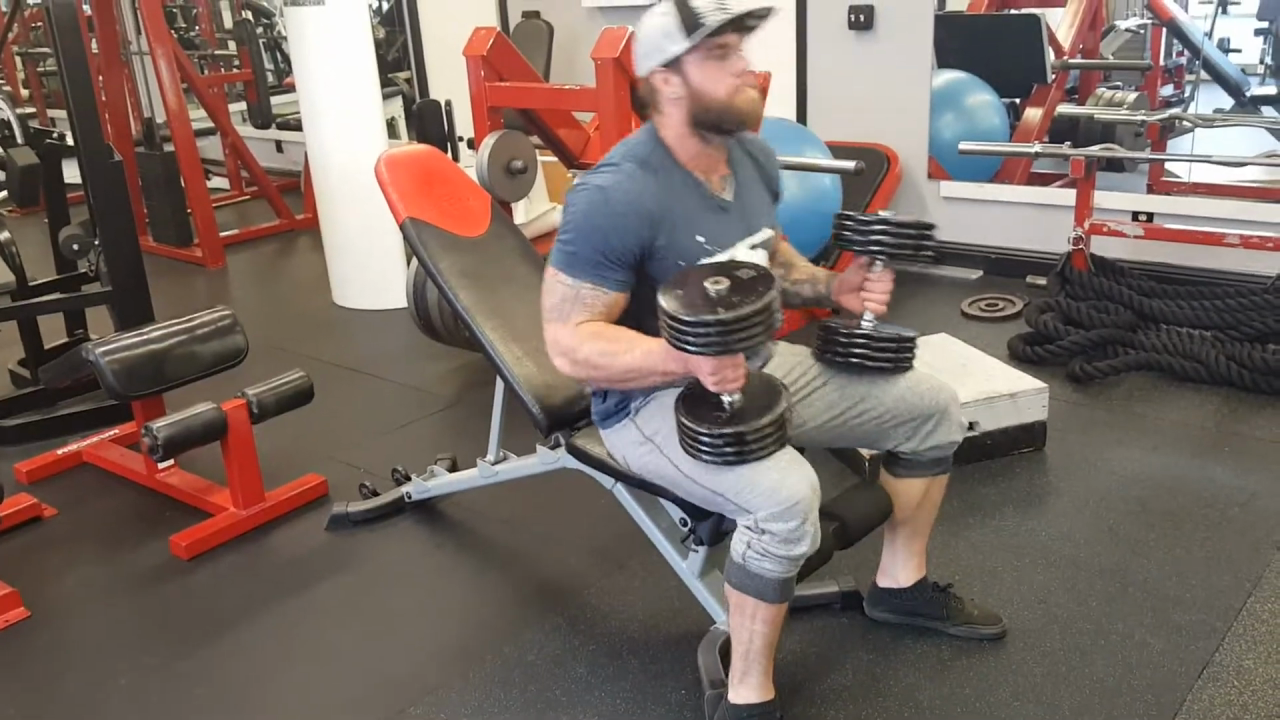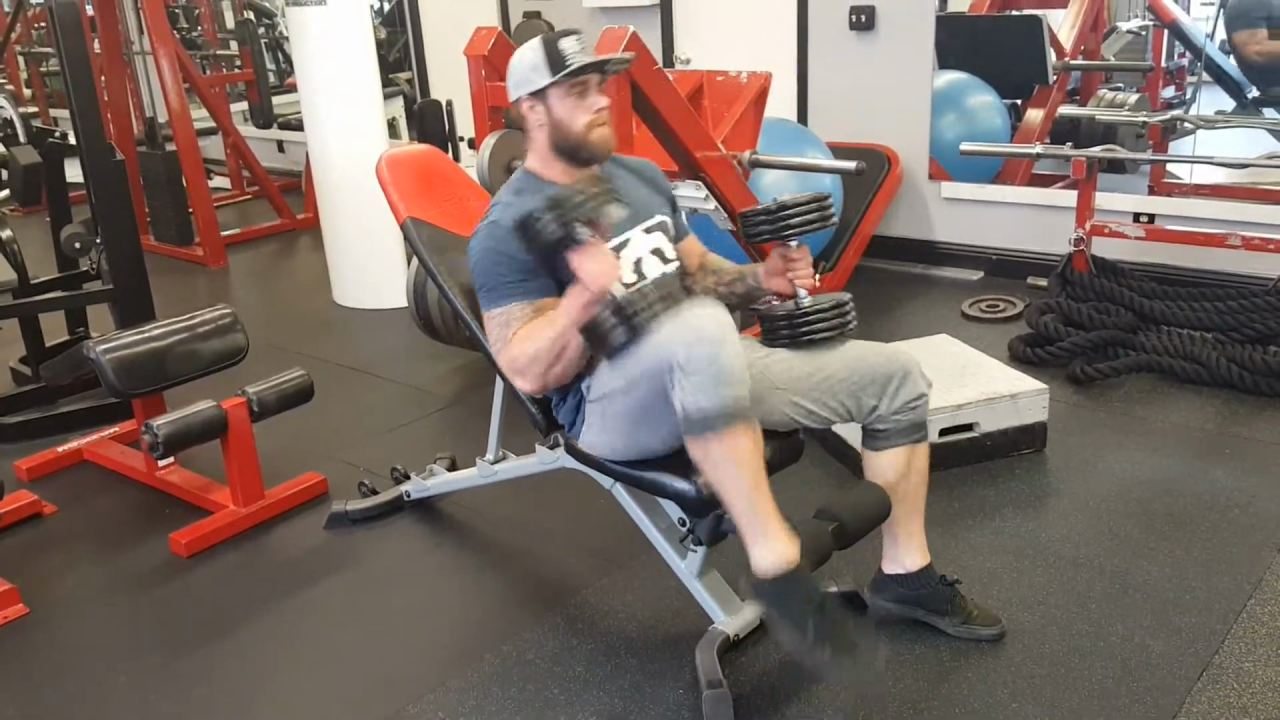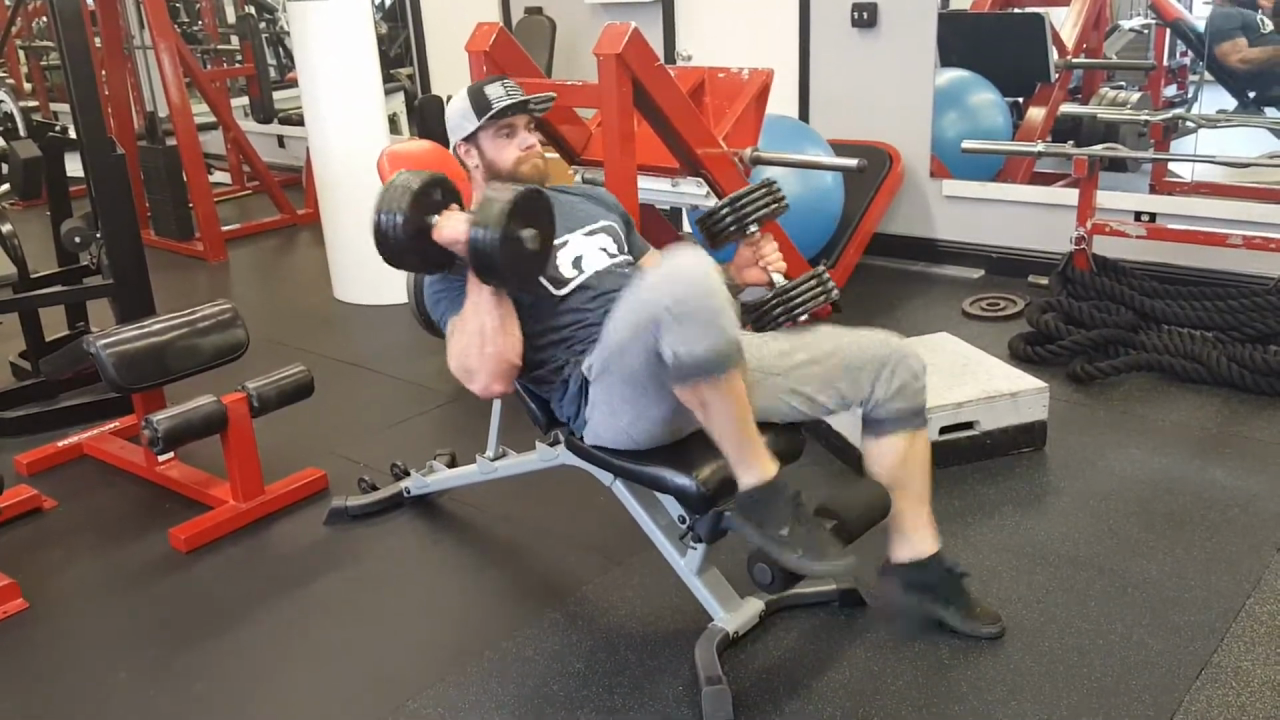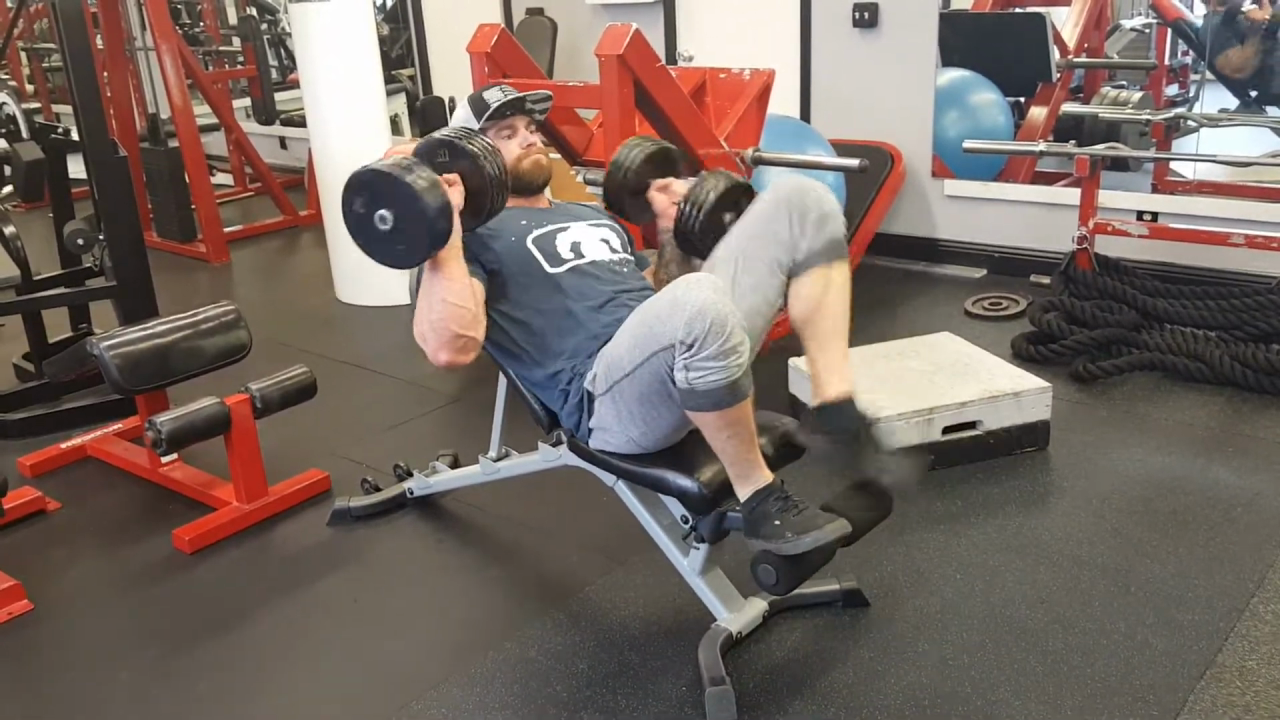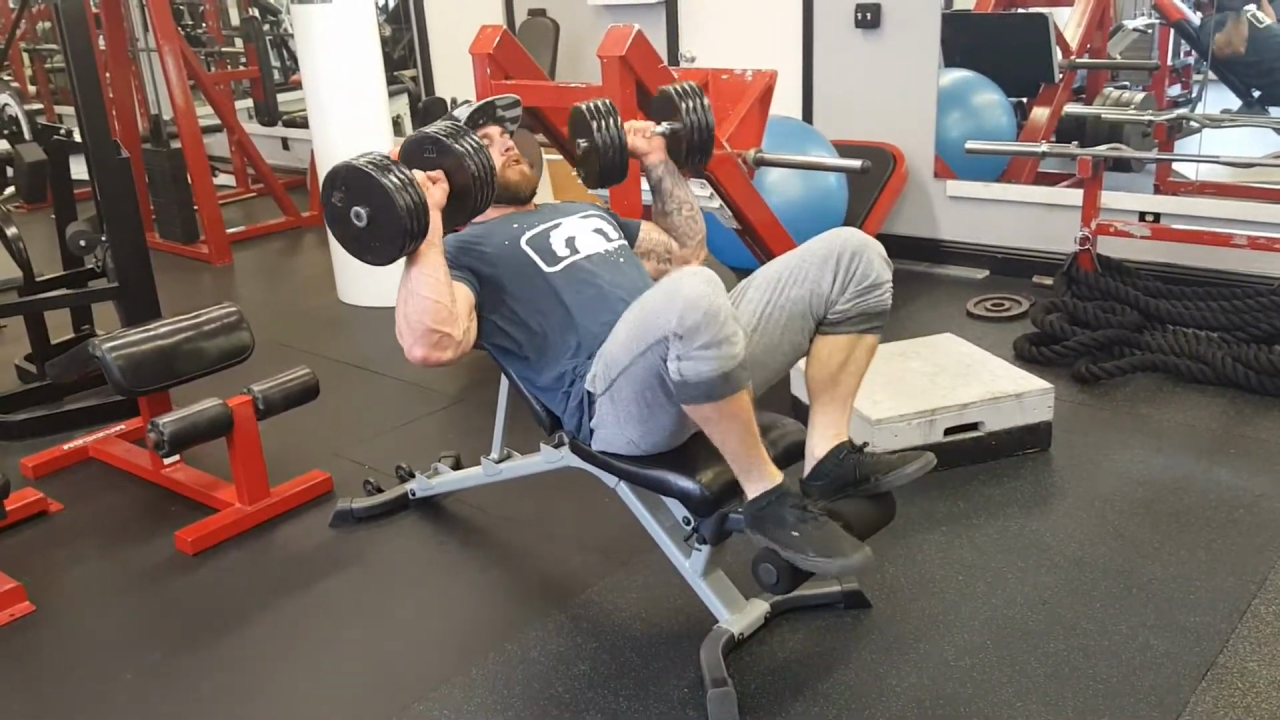
dt=0.5s
person 1, frame 1
left shoulder: (752, 156)
right shoulder: (616, 197)
right elbow: (570, 343)
left wrist: (831, 288)
right wrist: (686, 360)
left hip: (756, 365)
right hip: (654, 398)
left knee: (933, 408)
right knee: (785, 496)
left ankle: (901, 584)
person 1, frame 2
left shoulder: (641, 176)
right shoulder: (508, 230)
left elbow: (697, 274)
right elbow: (531, 374)
left wrist: (760, 280)
right wrist: (584, 295)
left hip: (707, 368)
right hip: (610, 404)
left knee: (896, 378)
right knee: (701, 328)
left ankle: (905, 575)
right ankle: (778, 569)
person 1, frame 3
left shoulder: (589, 201)
right shoulder: (461, 264)
right elbow: (489, 378)
left wrist: (733, 276)
right wrist: (476, 265)
left hip: (703, 370)
right hip: (615, 398)
left knee: (891, 363)
right knee: (686, 276)
left ankle: (915, 564)
right ankle: (758, 481)
person 1, frame 4
left shoulder: (593, 216)
right shoulder: (475, 239)
right elbow: (450, 347)
left wrist: (671, 229)
right wrist: (445, 226)
left hip: (697, 347)
right hip: (610, 401)
left knee: (799, 199)
right knee: (698, 306)
left ankle: (837, 413)
right ankle: (759, 496)
person 1, frame 5
left shoulder: (585, 212)
right shoulder: (467, 250)
left elbow: (687, 254)
right elbow: (431, 343)
left wrist: (658, 164)
right wrist: (427, 223)
left hip: (705, 345)
right hip: (615, 401)
left knee: (851, 254)
right knee: (691, 294)
left ankle: (828, 455)
right ankle: (768, 496)
